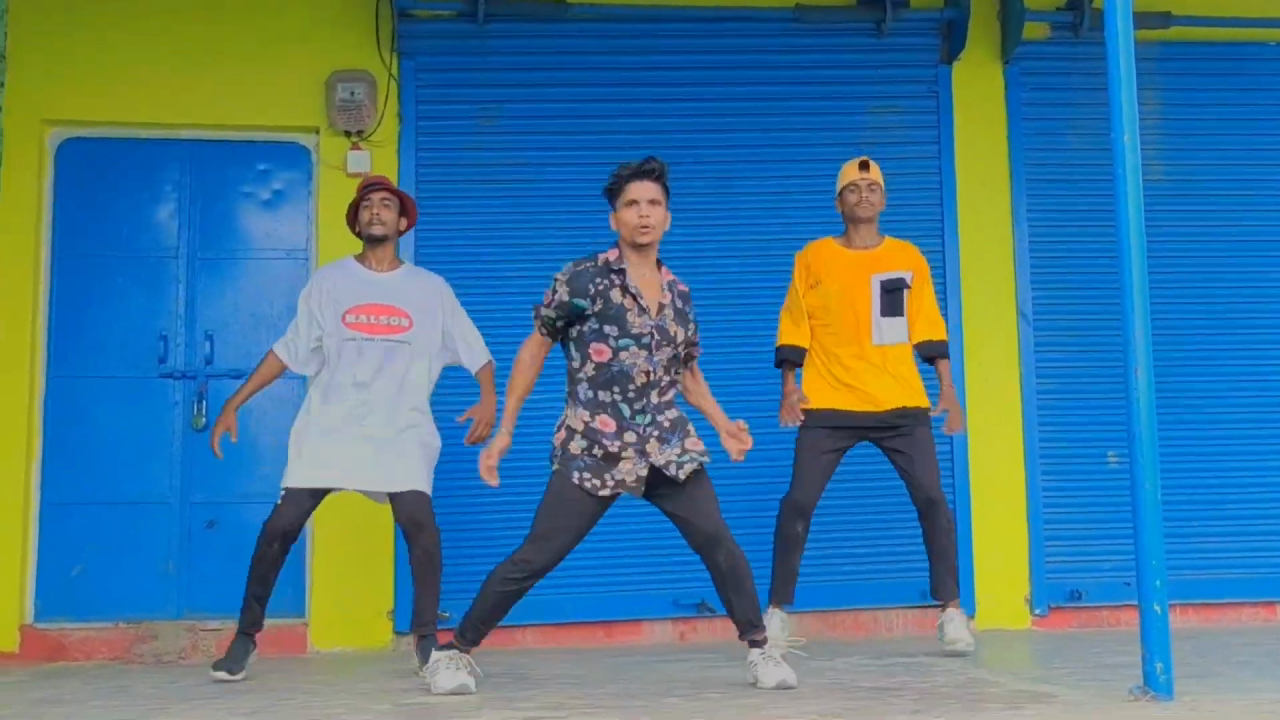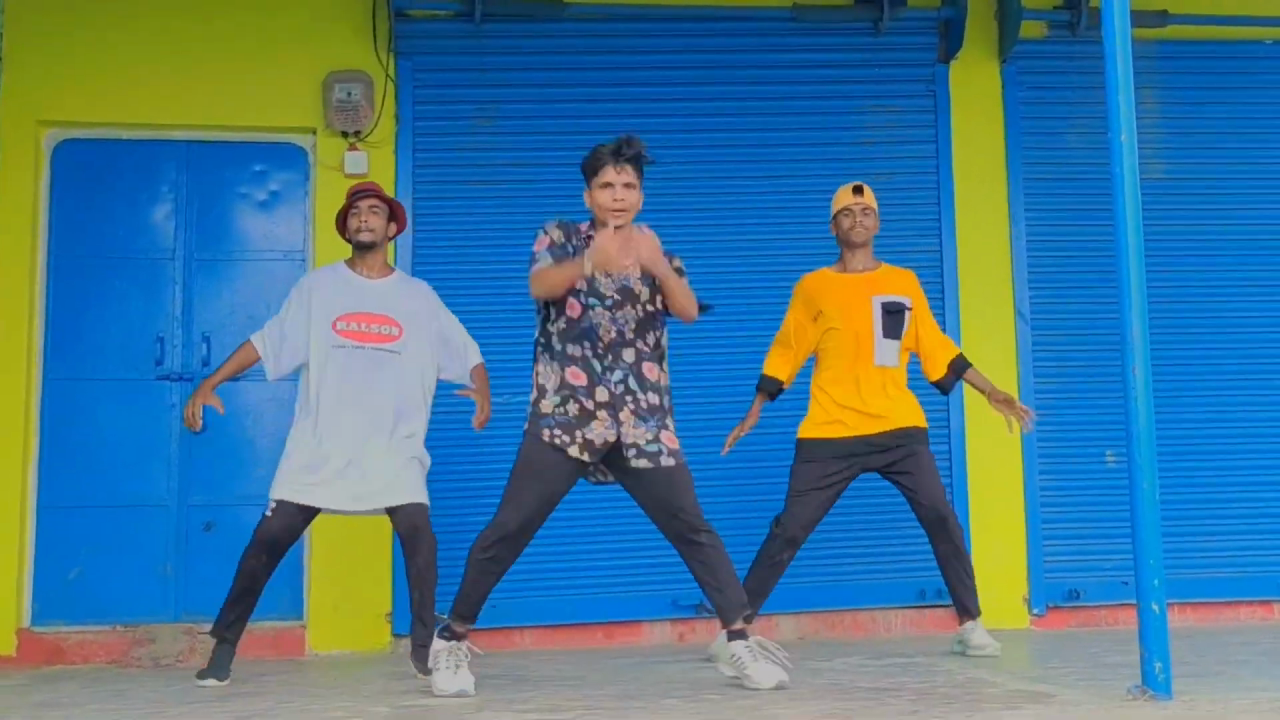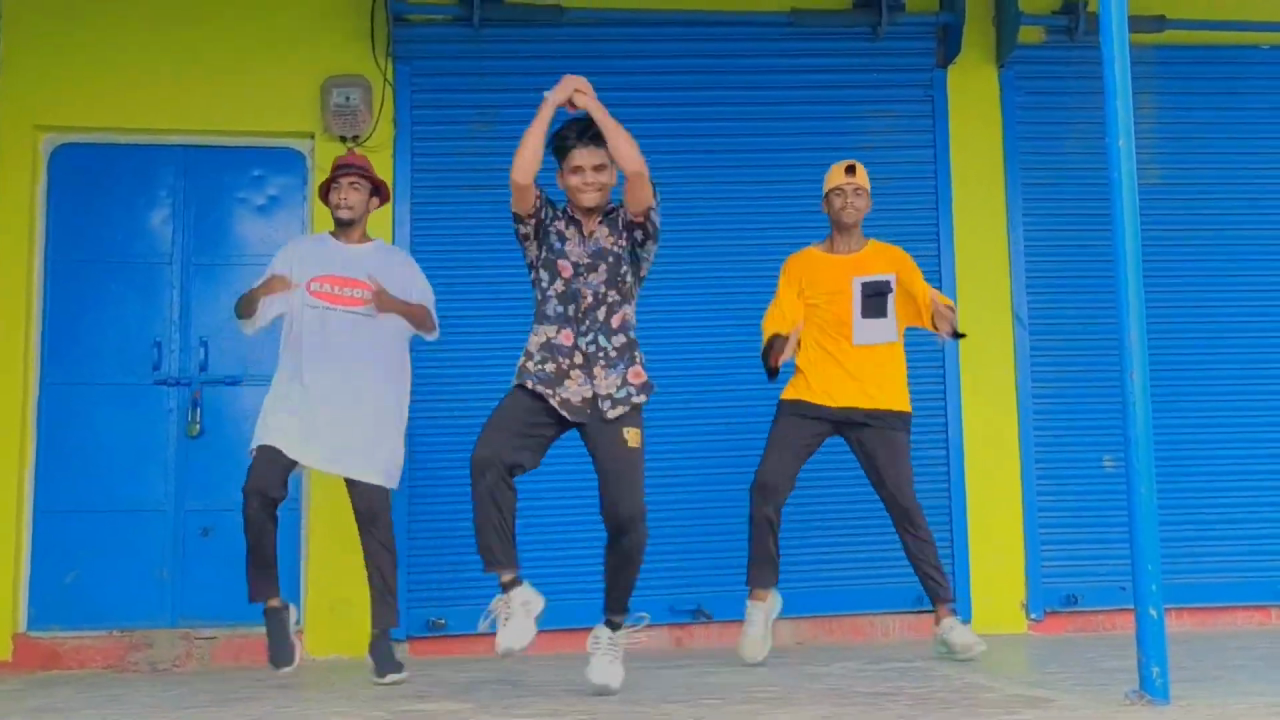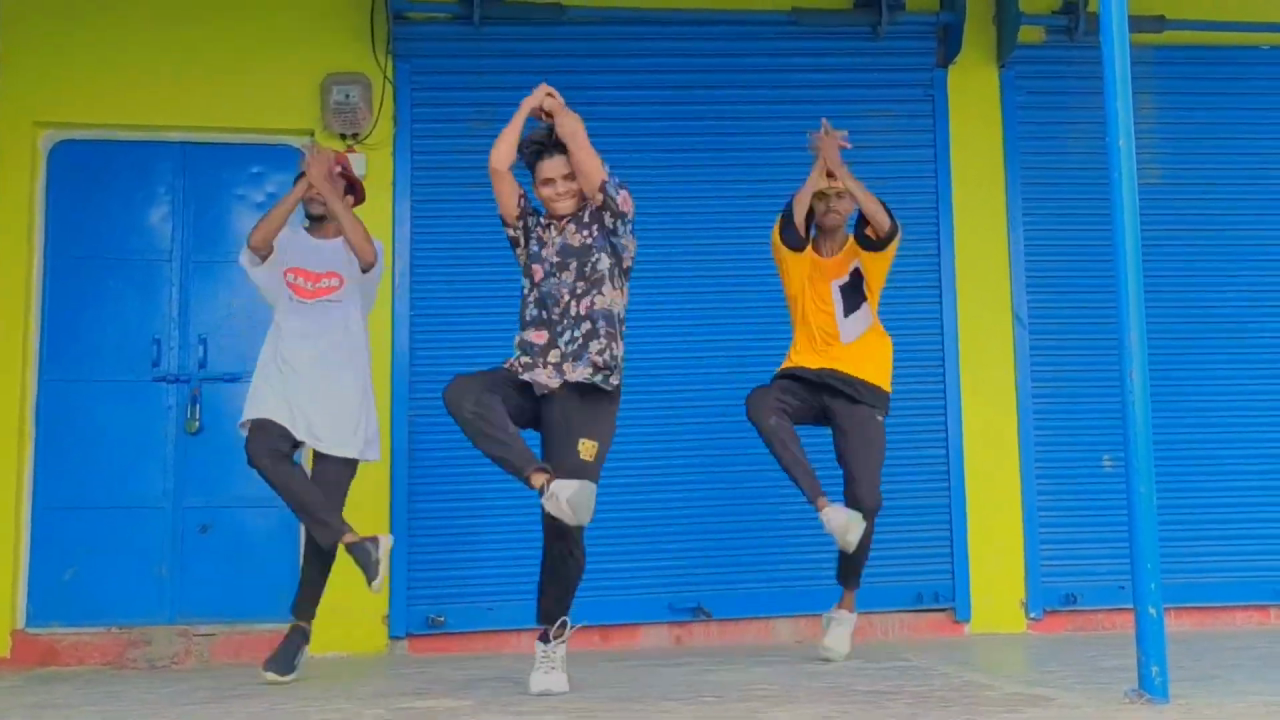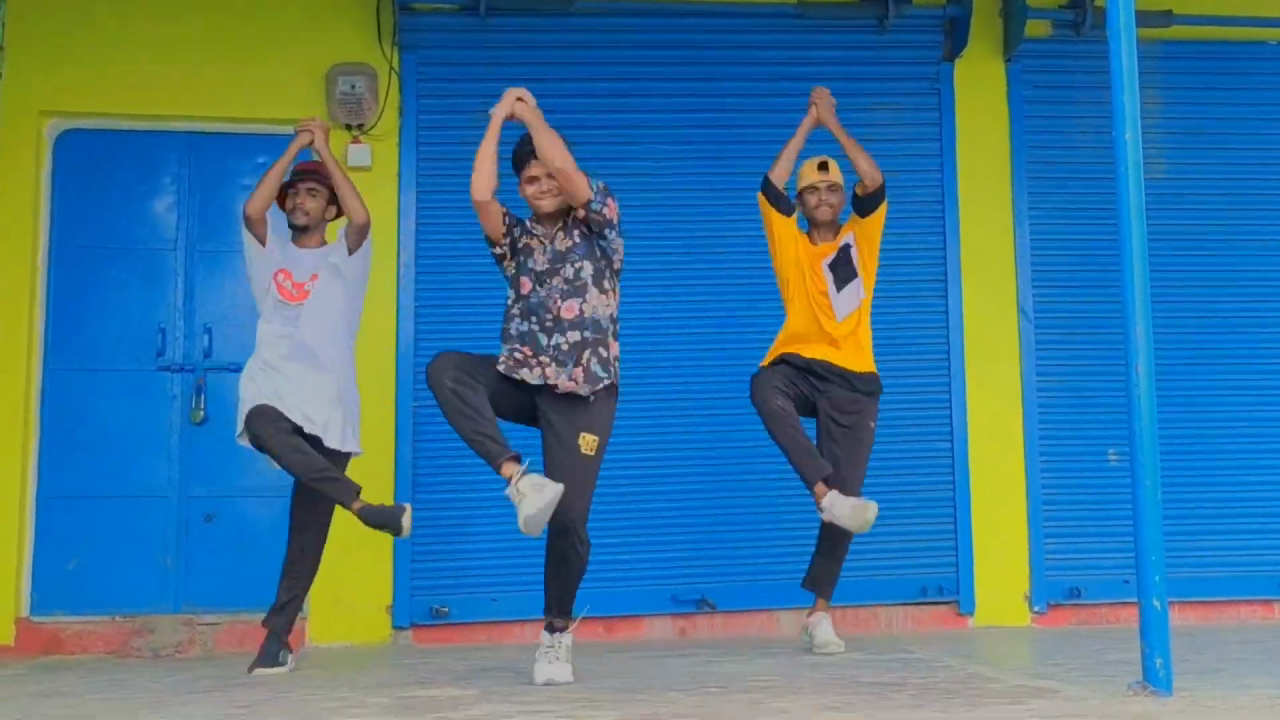
dt=0.1s
person 1, frame 1
left shoulder: (679, 286)
right shoulder: (581, 277)
right elbow: (537, 345)
left wrist: (720, 420)
right wrist: (503, 430)
left hip: (665, 442)
right hip: (590, 446)
left knee: (716, 543)
right knee: (538, 557)
left ankle: (757, 648)
right ankle: (454, 648)
person 1, frame 2
left shoulder: (661, 259)
right shoulder: (560, 239)
left elbow: (687, 310)
right elbow: (540, 285)
left wrist: (654, 261)
right wrist: (588, 260)
left hip: (641, 423)
right hip: (564, 418)
left knee: (692, 529)
right knee: (509, 528)
left ankle: (739, 642)
right ankle: (453, 638)
person 1, frame 3
left shoulder: (636, 220)
right shoulder: (542, 222)
left elbow: (640, 178)
right elbow: (519, 176)
left wrist: (595, 107)
right wrist: (553, 102)
left hip: (615, 383)
right hip: (547, 375)
left knee: (626, 512)
right knee: (488, 464)
left ankle: (611, 629)
right ankle: (512, 590)
person 1, frame 4
left shoulder: (610, 215)
right shoulder: (526, 225)
left elbow: (590, 161)
right elbow: (498, 165)
left wrist: (560, 109)
right wrist: (528, 108)
left hip: (588, 381)
right hip: (527, 375)
left knee: (564, 523)
right knee: (461, 390)
left ankle: (552, 639)
right ankle: (546, 482)
person 1, frame 5
left shoulder: (595, 210)
right shoulder: (510, 228)
left elbow: (574, 177)
right elbow: (480, 194)
left wrist: (533, 112)
right wrist: (500, 116)
left hip: (584, 380)
right hip: (521, 372)
left knee: (568, 518)
right knee: (444, 368)
left ankle: (557, 635)
right ankle: (519, 478)
person 2, frame 1
left shoulder: (431, 288)
right shoulder: (327, 281)
left elbow: (474, 350)
right elbow: (290, 350)
left wrist: (487, 398)
right wrist: (234, 403)
left hip: (399, 436)
right hip: (328, 434)
left knee: (421, 530)
right knee: (280, 529)
left ankle: (429, 641)
right ankle: (245, 637)
person 2, frame 2
left shoulder: (420, 297)
right shoulder: (315, 287)
left elbow: (467, 355)
right elbow: (267, 343)
left wrist: (481, 394)
right wrist: (210, 384)
left hip: (392, 449)
right hip: (319, 445)
left knee: (419, 537)
right knee: (269, 538)
left ankle: (424, 645)
right ankle: (225, 642)
person 2, frame 3
left shoulder: (397, 262)
right shoulder: (302, 255)
left elbow: (428, 323)
right elbow: (246, 313)
left wrist: (393, 302)
right wrist: (260, 292)
left hip: (367, 413)
right hip: (299, 405)
left knee: (373, 522)
right knee: (259, 492)
left ankle: (382, 638)
right ankle: (273, 607)
person 2, frame 4
left shoulder: (358, 250)
right shoulder: (280, 246)
left elbow: (366, 257)
right elbow: (255, 243)
left wrist: (333, 192)
right wrist: (299, 188)
left hip: (341, 401)
right hip: (279, 390)
left knee: (323, 517)
right knee: (262, 452)
left ankle: (300, 630)
right ankle: (356, 542)
person 2, frame 5
left shoulder: (347, 257)
right shoulder: (269, 249)
left elbow: (361, 221)
right elbow: (252, 211)
left wrist: (327, 152)
right wrist: (295, 146)
left hip: (328, 399)
right hip: (272, 388)
left knee: (309, 517)
right knee: (268, 432)
left ankle: (280, 628)
right ankle: (368, 511)
person 3, frame 1
left shoulder: (908, 258)
right shoulder: (815, 257)
left elbow: (927, 325)
right elbow: (794, 322)
left wrist: (947, 385)
right wrist: (790, 384)
left hip: (898, 403)
right hip: (828, 403)
left knee: (931, 497)
right knee: (798, 502)
left ankle: (950, 613)
right ankle: (778, 611)
person 3, frame 2
left shoulder: (903, 283)
right shoulder: (812, 288)
left elbow: (936, 348)
right elbow: (785, 352)
left wrist: (992, 393)
right wrist: (754, 412)
left hip: (897, 426)
right hip: (831, 431)
left knee: (940, 518)
right knee: (790, 528)
left ankle: (970, 624)
right ankle: (741, 623)
person 3, frame 3
left shoulder: (893, 260)
right shoulder: (801, 264)
left elbow: (928, 305)
right elbow: (781, 322)
left wrist: (942, 314)
right wrist: (779, 350)
left hip: (879, 405)
right hip: (812, 399)
left knee: (905, 507)
right knee: (767, 488)
left ankle: (945, 617)
right ankle: (762, 596)
person 3, frame 4
left shoulder: (868, 250)
right shoulder: (792, 251)
left elbow: (885, 224)
right elbow: (795, 216)
left wrist: (842, 169)
right wrist: (820, 160)
left hip: (858, 387)
right hip: (803, 376)
left knee: (865, 498)
right knee: (760, 405)
left ankle: (846, 605)
right ankle: (824, 505)
person 3, frame 5
left shoulder: (859, 229)
right shoulder: (783, 231)
left elbow: (874, 183)
right elbow: (774, 180)
left wrist: (834, 124)
right wrist: (810, 119)
left hip: (851, 379)
right hip: (795, 365)
left knee: (848, 482)
right knee: (764, 393)
left ankle: (820, 609)
right ankle: (825, 493)
